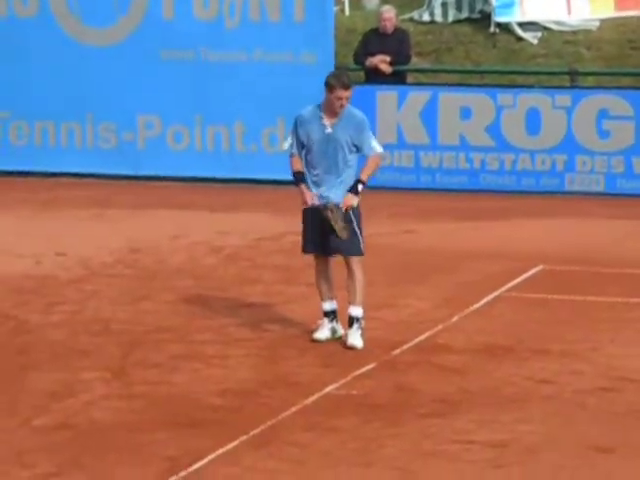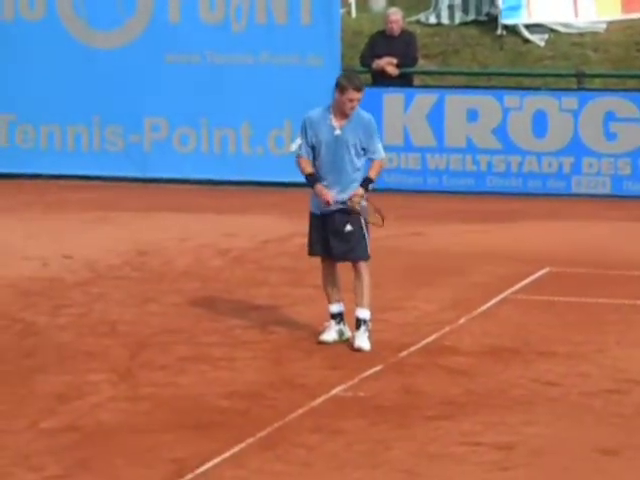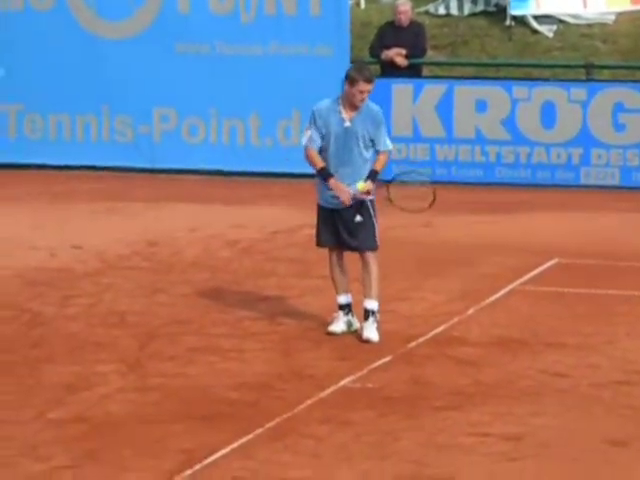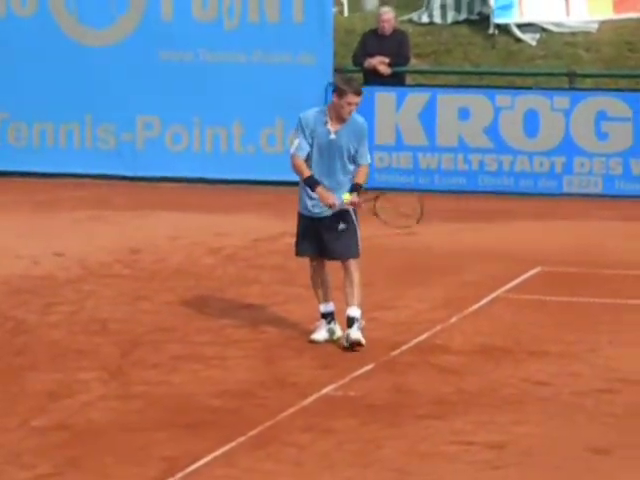
dt=0.3s
person 1, frame 1
left shoulder: (357, 119)
right shoulder: (304, 119)
left elbow: (375, 155)
right elbow: (296, 155)
left wrist: (356, 190)
right wrist: (302, 187)
left hip: (344, 203)
right hip: (315, 203)
left knee: (353, 260)
right knee: (320, 260)
left ankle: (355, 323)
right ankle: (330, 320)
person 1, frame 2
left shoulder: (366, 122)
right shoulder: (312, 120)
left elbow: (378, 159)
right elbow: (302, 157)
left wrist: (364, 185)
right wrist: (317, 186)
left hip: (352, 206)
right hip: (322, 206)
left knee: (360, 263)
right knee: (327, 262)
left ankle: (363, 326)
right ankle: (337, 321)
person 1, frame 3
left shoulder: (374, 114)
right shoulder: (321, 111)
left elbow: (384, 151)
right elbow: (311, 151)
left wrist: (371, 179)
right wrist: (332, 182)
left hip: (361, 198)
right hip: (330, 197)
left knee: (368, 254)
right knee: (335, 253)
left ankle: (371, 317)
right ankle: (346, 313)
person 1, frame 4
left shoulder: (360, 127)
right shoulder: (308, 120)
left elbow: (363, 164)
right elbow: (298, 160)
left wrist: (355, 192)
right wrist: (320, 191)
left hip: (343, 207)
right hip: (311, 206)
left knee: (350, 262)
right knee: (316, 263)
left ankle: (353, 325)
right ankle: (328, 321)
